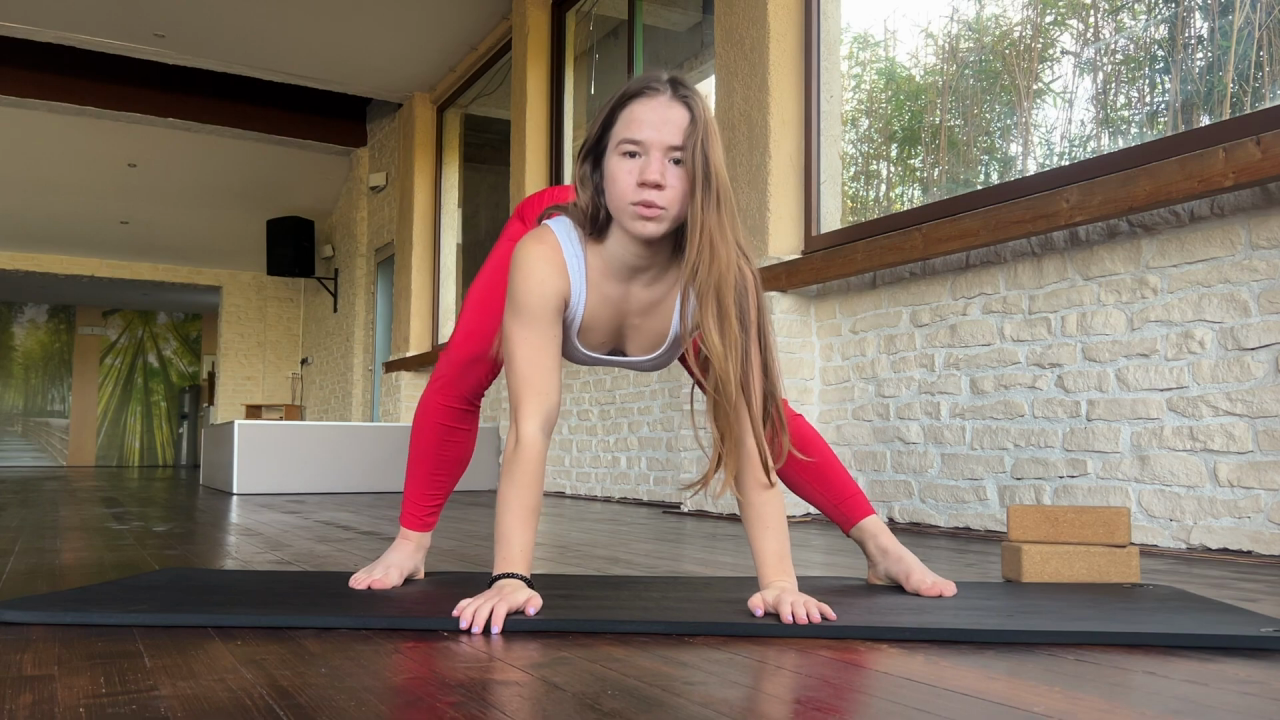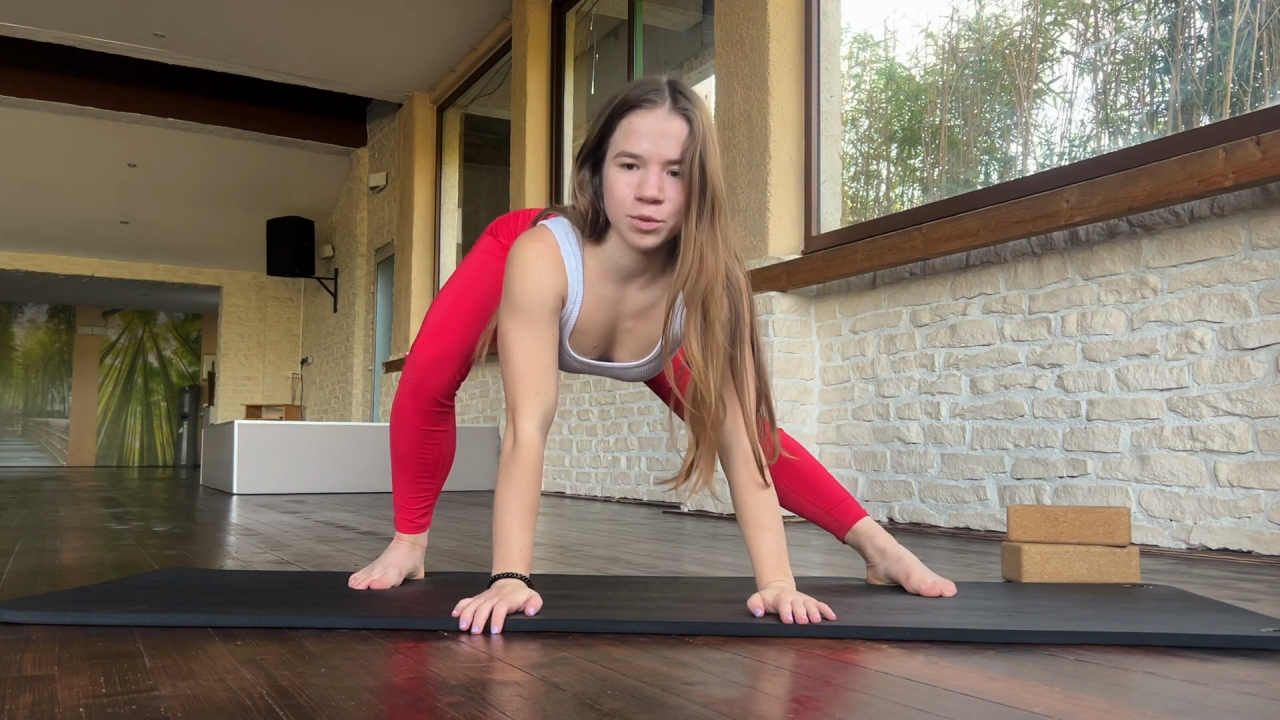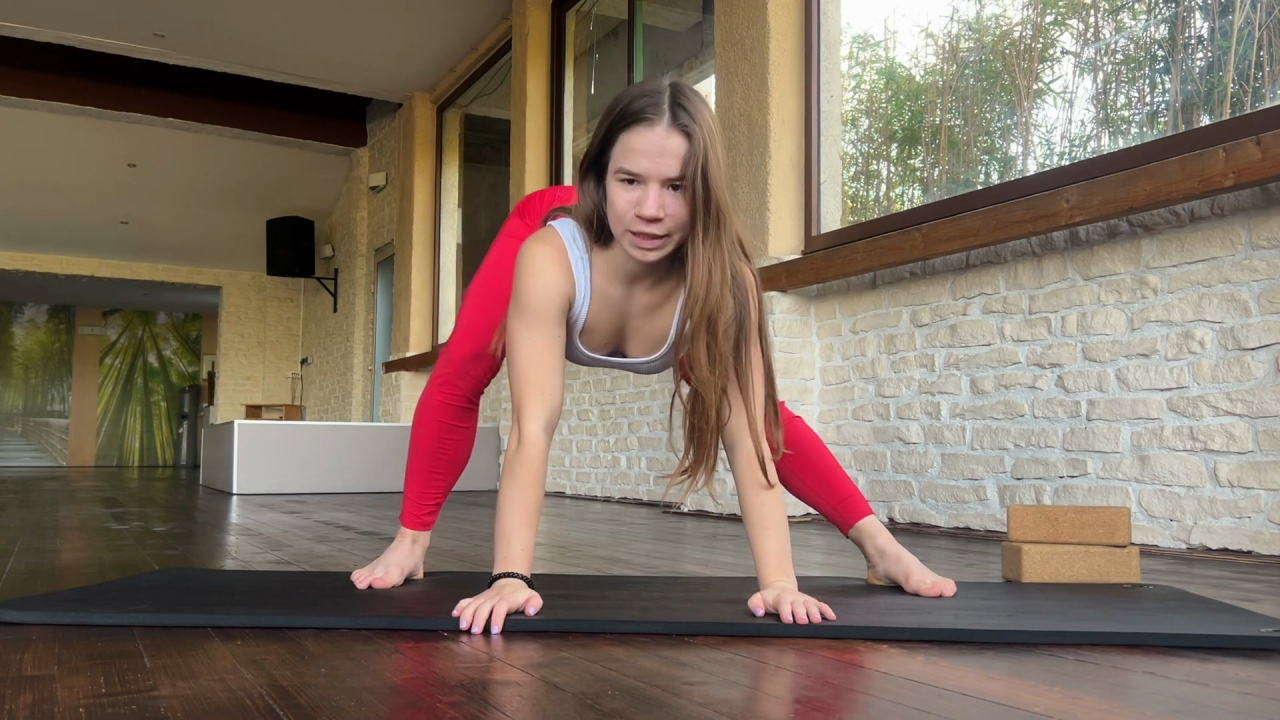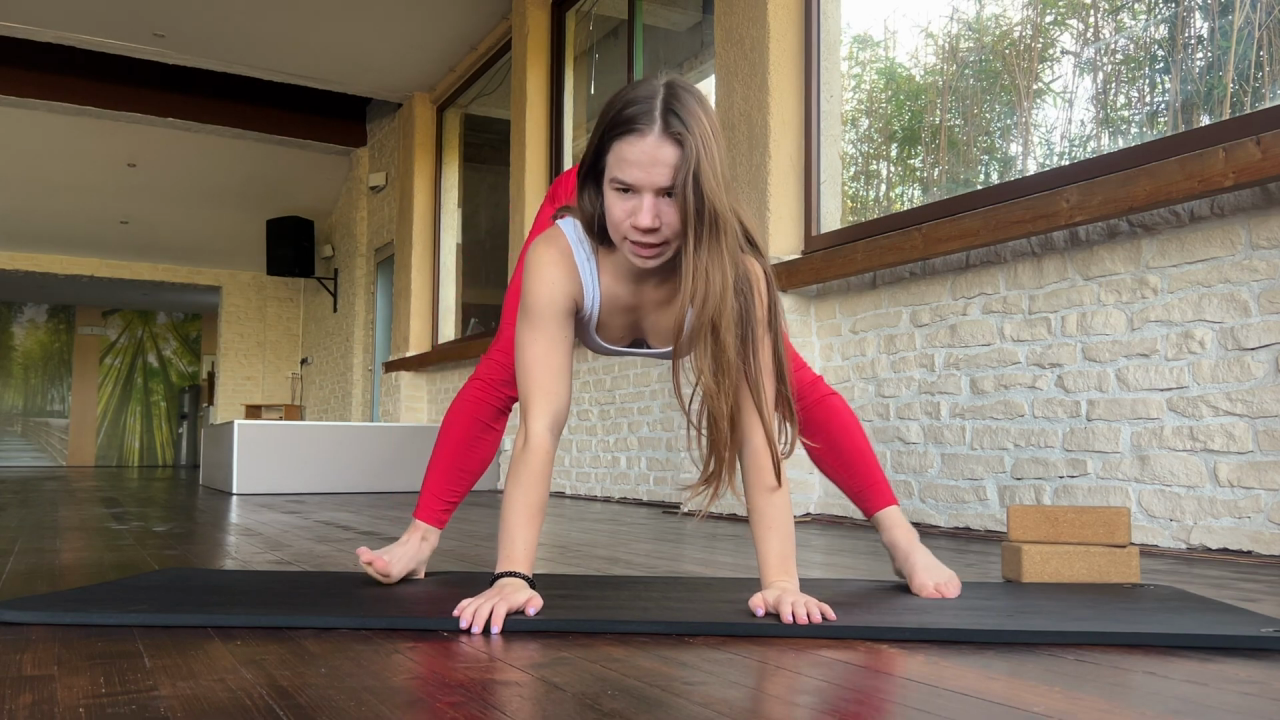
dt=0.3s
person 1, frame 1
left shoulder: (722, 276)
right shoulder: (545, 253)
left elbow: (751, 431)
right elbow: (532, 426)
left wrist: (778, 581)
right wrist: (510, 577)
left knee: (766, 407)
right knee: (459, 380)
left ankle: (879, 545)
right ankle: (413, 541)
person 1, frame 2
left shoulder: (714, 281)
right shoulder: (537, 253)
left elbow: (739, 436)
right elbow: (527, 426)
left wrist: (776, 581)
right wrist: (510, 577)
left knee: (739, 414)
right knee: (428, 378)
left ankle: (875, 544)
right ankle: (409, 543)
person 1, frame 3
left shoulder: (727, 277)
right shoulder: (549, 252)
left elbow: (748, 431)
right elbow: (534, 425)
left wrist: (778, 580)
right wrist: (510, 576)
left hip: (680, 267)
left knee: (765, 407)
right knee: (460, 375)
left ankle: (876, 543)
right ankle: (411, 542)
person 1, frame 4
left shoulder: (732, 267)
right shoulder: (560, 253)
left elbow: (755, 427)
right elbow: (539, 424)
right wrist: (511, 576)
left hip: (698, 254)
right hip: (582, 223)
left knee: (795, 387)
right knee: (496, 379)
left ankle: (898, 538)
right ankle: (420, 539)
